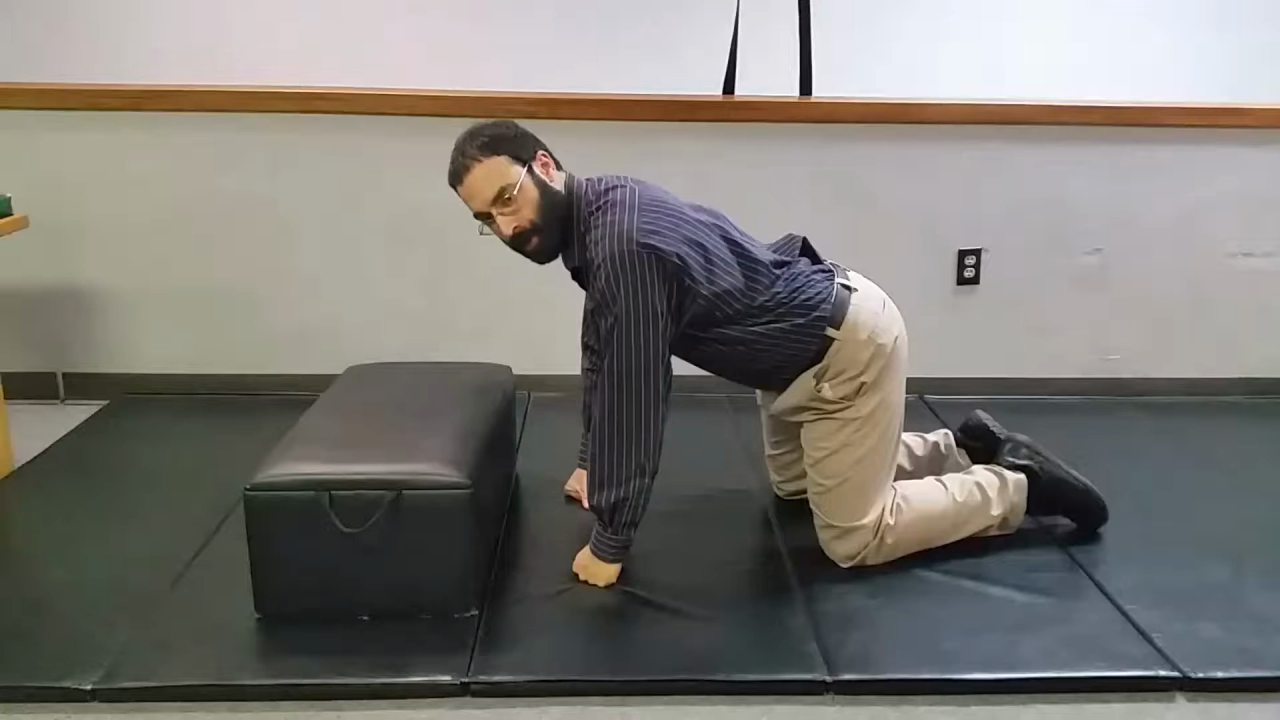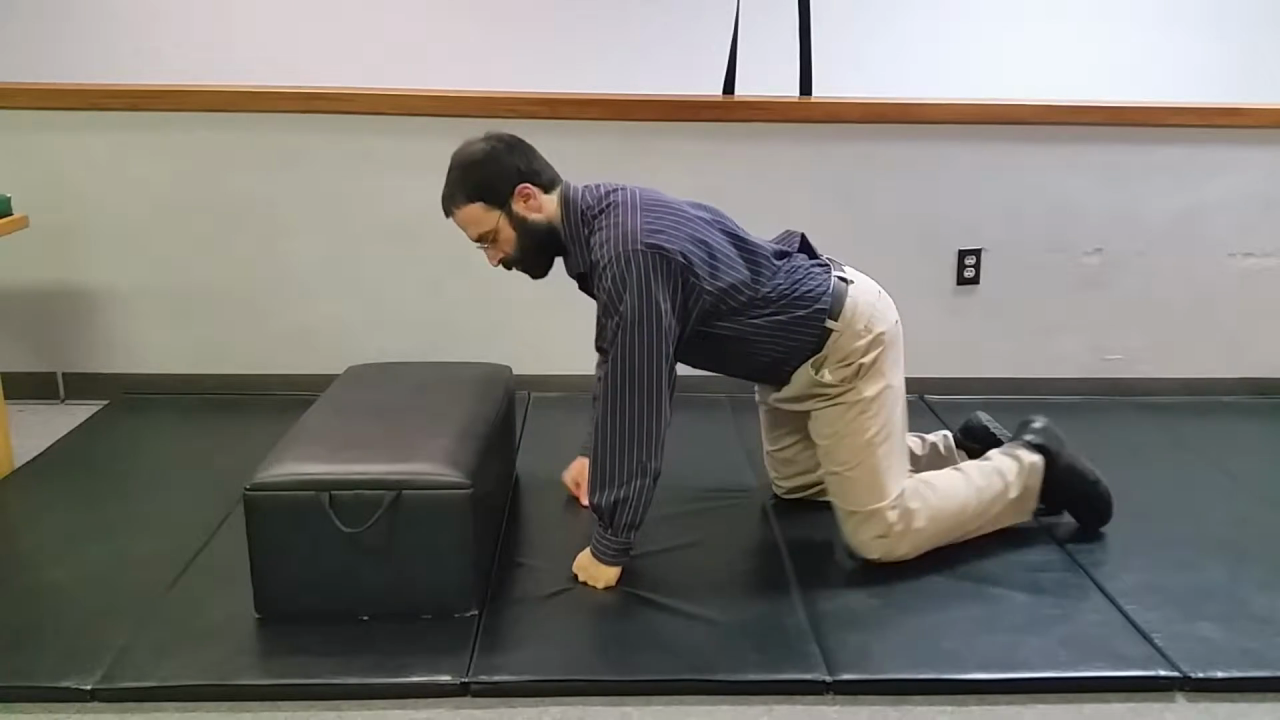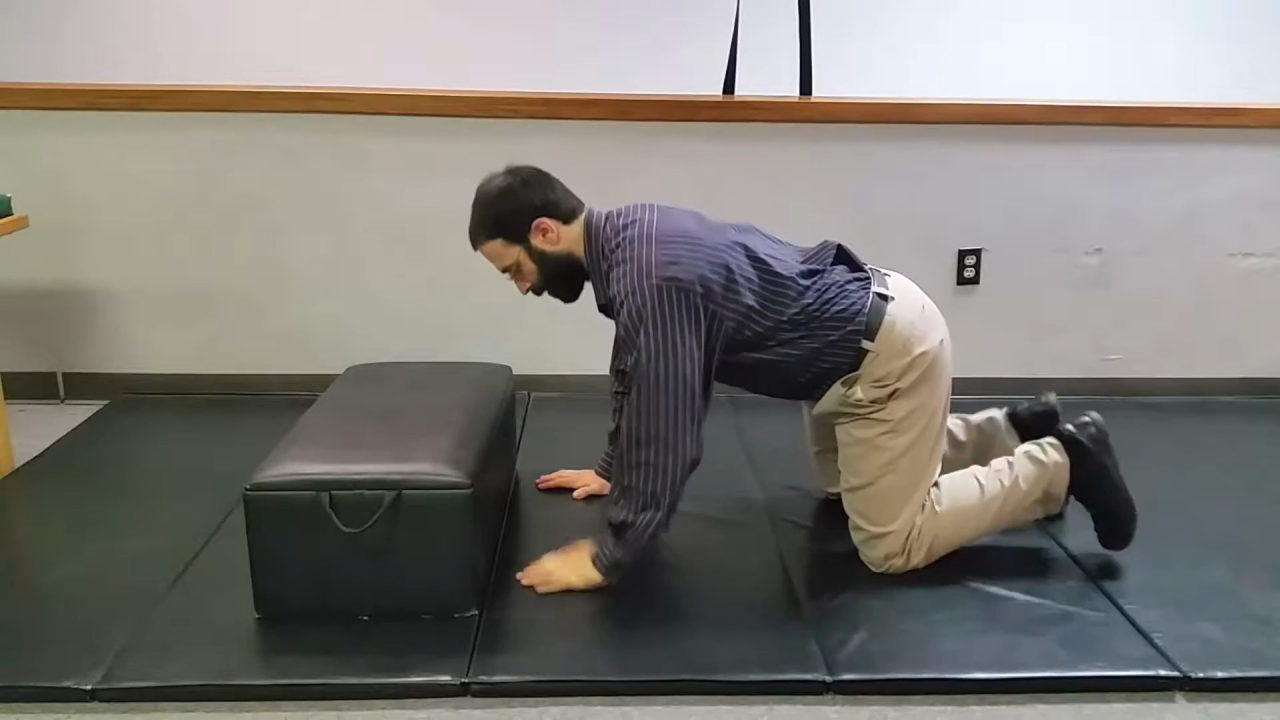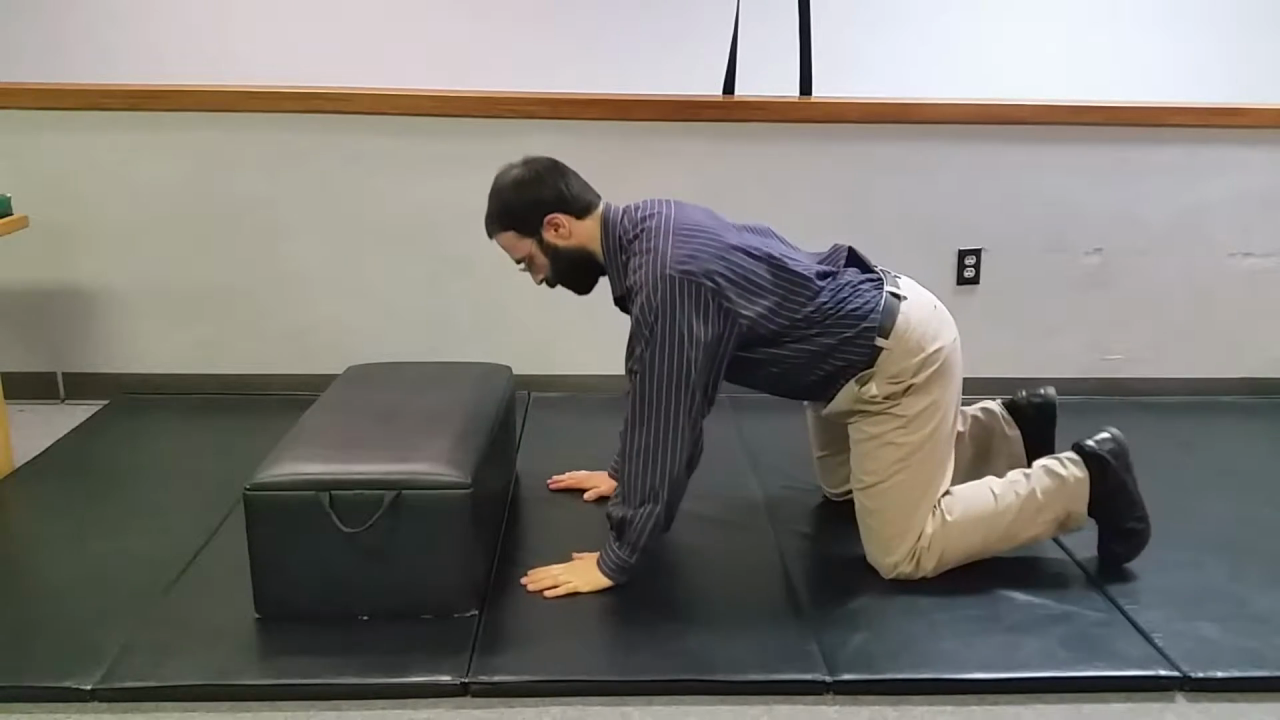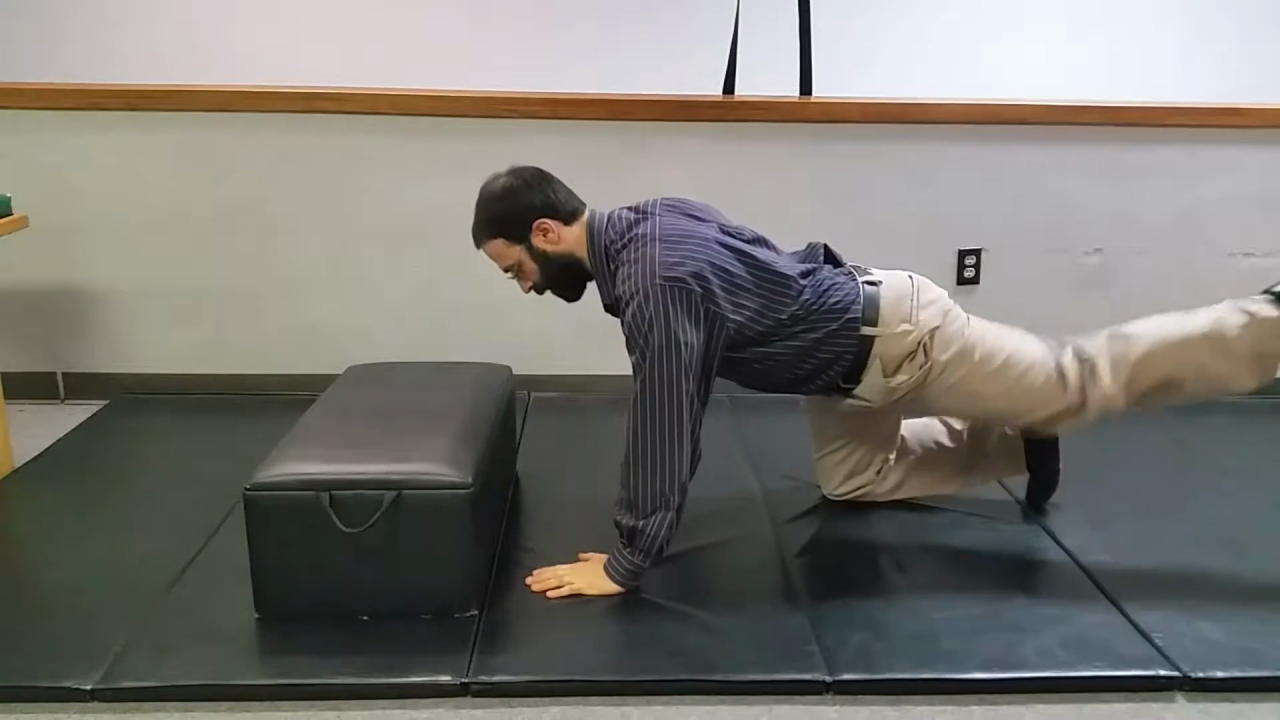
dt=1s
person 1, frame 1
left shoulder: (623, 244)
right shoulder: (599, 212)
left elbow: (634, 398)
right elbow: (602, 356)
left wrist: (609, 544)
right wrist: (591, 462)
left hip: (847, 345)
right hip: (812, 335)
left knee: (853, 537)
right knee: (794, 483)
left ankle: (1019, 484)
right ankle: (965, 448)
person 1, frame 2
left shoulder: (627, 249)
right shoulder: (600, 216)
left elbow: (638, 400)
right elbow: (617, 360)
left wrist: (610, 547)
right wrist: (596, 455)
left hip: (845, 338)
right hip: (806, 338)
left knee: (878, 528)
right knee: (798, 482)
left ankle: (1028, 466)
right ankle: (965, 449)
person 1, frame 3
left shoulder: (649, 280)
right shoulder: (629, 232)
left elbow: (666, 439)
right elbow: (636, 376)
left wrist: (604, 558)
right wrist: (611, 471)
left hip: (888, 351)
right hip: (870, 315)
left knee: (891, 543)
right knee: (848, 479)
left ankle: (1060, 464)
right ankle: (1019, 435)
person 1, frame 4
left shoulder: (669, 275)
right shoulder: (645, 227)
left elbow: (666, 420)
right elbow: (652, 382)
left wrist: (614, 562)
right wrist: (621, 474)
left hip: (898, 354)
right hip: (871, 328)
left knee: (903, 551)
right knee: (844, 484)
left ankle: (1085, 478)
right ankle: (1012, 427)
person 1, frame 5
left shoulder: (652, 282)
right shoulder: (643, 222)
left elbow: (665, 430)
left wrist: (624, 566)
left hip: (895, 337)
right hip: (857, 318)
left knee: (1076, 379)
right knee: (856, 482)
right ankle: (1014, 444)
